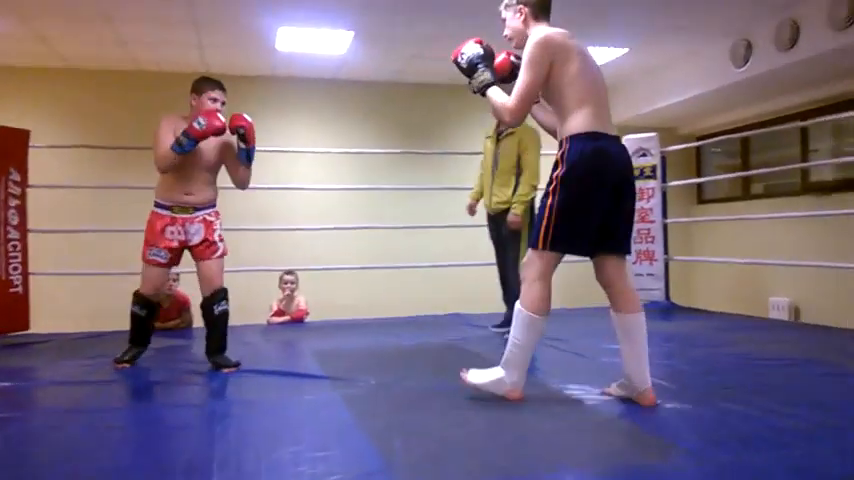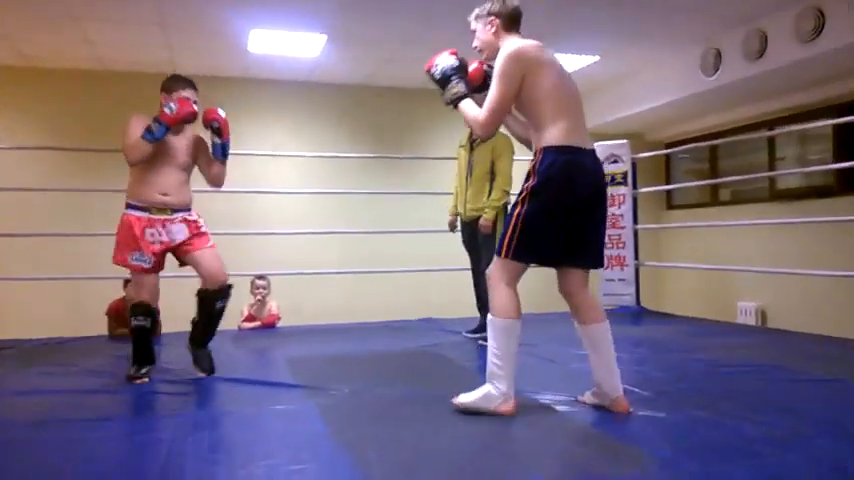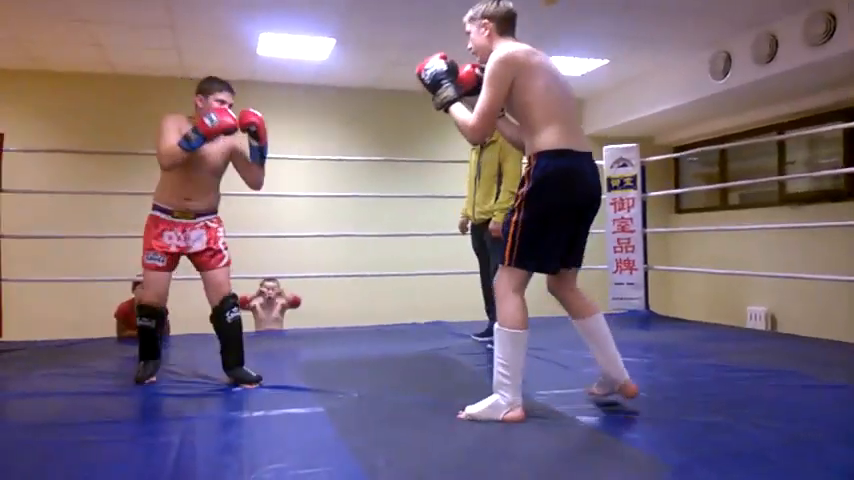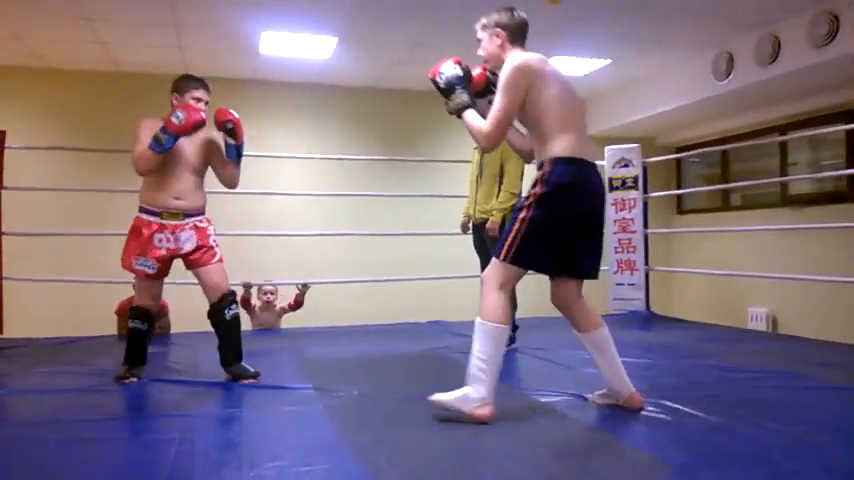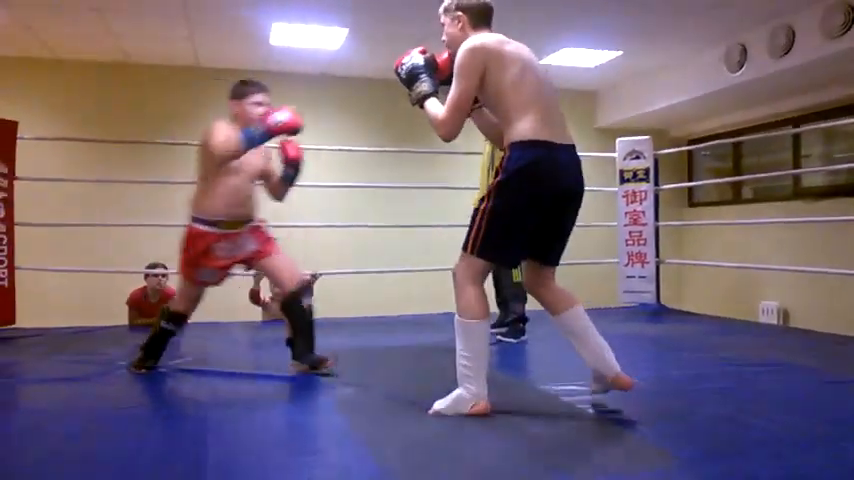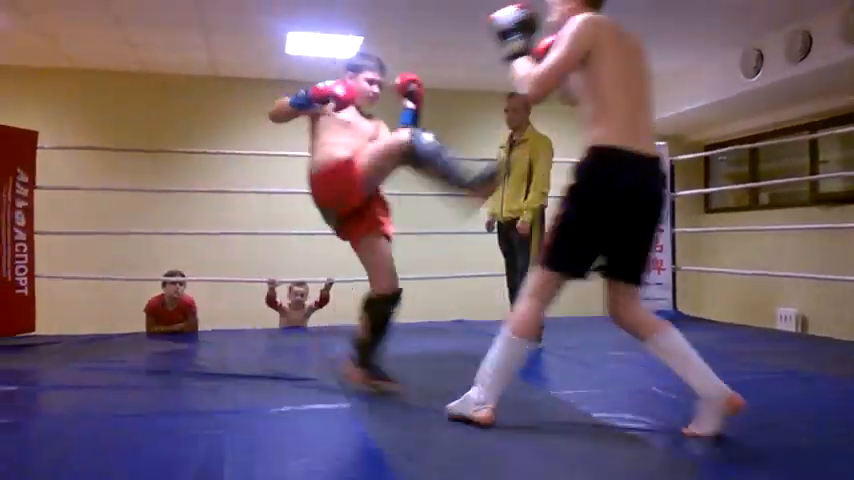
dt=0.4s
person 1, frame 1
left shoulder: (542, 40)
right shoulder: (570, 46)
left elbow: (512, 115)
left wrist: (484, 80)
right wrist: (523, 87)
left hip: (584, 158)
right hip: (614, 157)
left knee: (537, 267)
right knee: (613, 276)
left ankle: (511, 376)
right ankle: (639, 383)
person 1, frame 2
left shoulder: (514, 53)
right shoulder: (543, 58)
left elbow: (484, 127)
left wrist: (456, 90)
right wrist: (503, 104)
left hip: (559, 169)
right hip: (589, 169)
left knee: (501, 275)
right knee: (576, 287)
left ankle: (500, 392)
right ankle: (611, 390)
person 1, frame 3
left shoulder: (504, 57)
right shoulder: (536, 60)
left elbow: (475, 131)
left wrist: (447, 95)
right wrist: (491, 106)
left hip: (553, 174)
right hip: (583, 173)
left knee: (508, 284)
right knee: (562, 283)
left ankle: (507, 400)
right ankle: (617, 378)
person 1, frame 4
left shoulder: (518, 66)
right shoulder: (544, 70)
left elbow: (487, 139)
left wrist: (459, 102)
right wrist: (493, 108)
left hip: (562, 181)
right hip: (586, 183)
left knee: (496, 281)
right knee: (567, 296)
left ankle: (478, 396)
right ankle: (623, 389)
person 1, frame 5
left shoulder: (474, 49)
right shoulder: (518, 51)
left elbow: (447, 129)
left wrist: (423, 89)
right wrist: (471, 98)
left hip: (530, 166)
right hip: (567, 168)
left knee: (468, 274)
right knee: (541, 280)
left ankle: (472, 392)
right ankle: (608, 368)
person 1, frame 6
right shoulder: (624, 42)
left elbow: (533, 89)
left wrist: (516, 49)
right wrist: (569, 81)
left hip: (607, 173)
right hip: (647, 178)
left knee: (537, 289)
right knee: (625, 304)
left ankle: (484, 399)
right ankle: (715, 394)
person 2, frame 1
left shoulder: (224, 140)
right shoulder: (171, 125)
left elbow: (242, 182)
right elbow: (163, 165)
left wrist: (246, 144)
right wrist: (192, 134)
left hip: (205, 219)
right hip: (166, 216)
left knee: (214, 288)
right knee: (150, 289)
left ankle: (216, 352)
right ankle: (137, 343)
person 2, frame 2
left shoulder: (196, 137)
right shoulder: (140, 123)
left elbow: (216, 179)
right elbow: (133, 156)
left wrist: (221, 139)
right wrist: (163, 122)
left hip: (183, 220)
right hip: (141, 220)
left knee: (218, 281)
right knee: (145, 295)
left ankle: (199, 343)
right ankle: (142, 360)
person 2, frame 3
left shoulder: (231, 139)
right shoulder: (173, 123)
left elbow: (255, 183)
right elbow: (166, 162)
left wrist: (258, 143)
right wrist: (201, 132)
left hip: (206, 225)
right hip: (165, 222)
left knee: (223, 297)
right knee: (153, 296)
left ankle: (235, 365)
right ankle: (148, 358)
person 2, frame 4
left shoulder: (207, 140)
right shoulder: (150, 126)
left elbow: (231, 182)
right elbow: (141, 166)
left wrist: (234, 140)
right wrist: (170, 132)
left hip: (195, 225)
right hip: (153, 224)
left knee: (222, 293)
right knee: (146, 300)
left ankle: (233, 363)
right ankle: (133, 362)
person 2, frame 5
left shoulder: (260, 152)
right shoulder: (219, 130)
left elbow: (278, 193)
right elbow: (221, 153)
left wrist: (291, 169)
right wrist: (264, 129)
left hip: (247, 230)
right hip: (209, 232)
left knee: (295, 284)
right knee: (185, 304)
left ankle: (304, 355)
right ankle: (150, 352)
person 2, frame 6
left shoulder: (374, 124)
right shoulder: (325, 101)
left elbow: (379, 148)
right elbow: (276, 113)
left wrist: (411, 107)
right wrist: (306, 97)
left hip: (361, 200)
right hip: (331, 180)
left knee: (386, 288)
right knee: (410, 142)
left ankle: (364, 363)
right ankle: (469, 179)
person 3, frame 1
left shoulder: (526, 133)
right shoulder: (491, 137)
left elbow: (530, 175)
left wrist: (518, 208)
right wrist: (475, 197)
left hip: (514, 211)
right hip: (494, 211)
left knee: (517, 266)
right knee: (504, 266)
right ankle: (511, 315)
person 3, frame 2
left shoulder: (499, 141)
right shoulder: (464, 145)
left elbow: (502, 182)
left wrist: (489, 213)
right wrist: (454, 212)
left hip: (490, 218)
right hip: (468, 219)
right knee: (478, 273)
right ankle: (485, 321)
person 3, frame 3
left shoulder: (506, 143)
right shoulder: (476, 148)
left elbow: (510, 184)
left wrist: (498, 216)
right wrist: (466, 214)
left hip: (497, 220)
right hip: (479, 221)
right knee: (487, 276)
right ankle: (494, 324)
person 3, frame 4
left shoulder: (508, 145)
right shoulder: (479, 150)
left elbow: (511, 185)
left wrist: (497, 216)
right wrist: (467, 213)
left hip: (500, 220)
right hip: (480, 220)
left ankle: (508, 329)
person 3, frame 5
right shoulder: (490, 142)
right wrist: (478, 204)
left knee: (511, 266)
right knee: (498, 267)
left ankle: (517, 321)
right ankle: (505, 315)
person 3, frame 6
left shoulder: (539, 143)
right shoulder: (505, 147)
left elbow: (540, 186)
left wrist: (526, 217)
right wrist: (492, 212)
left hip: (526, 221)
right hip: (505, 221)
left knee: (527, 275)
right knee: (512, 275)
